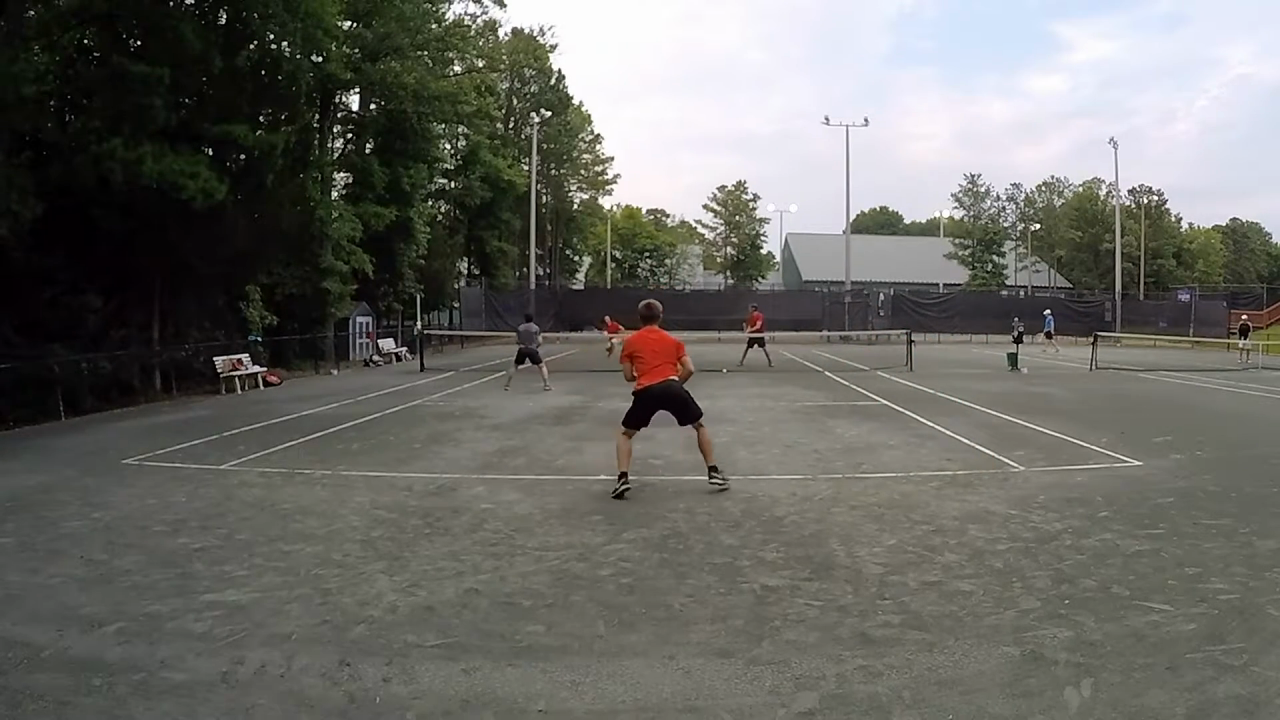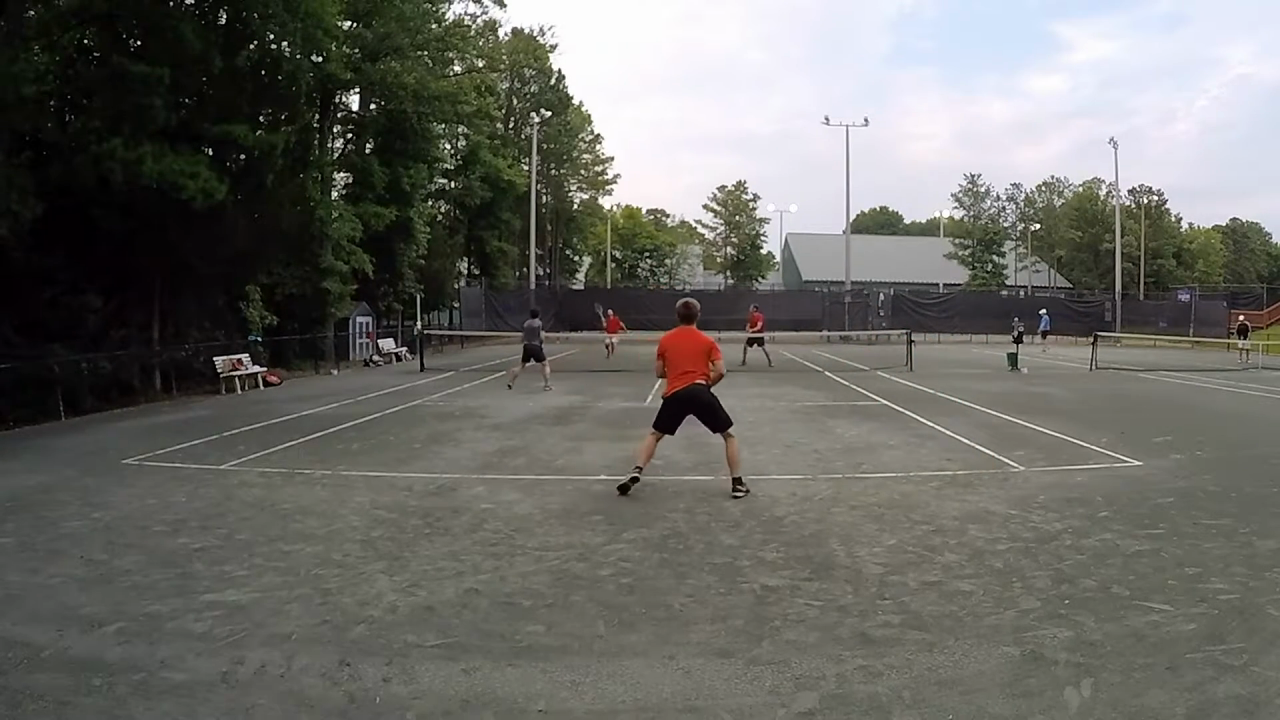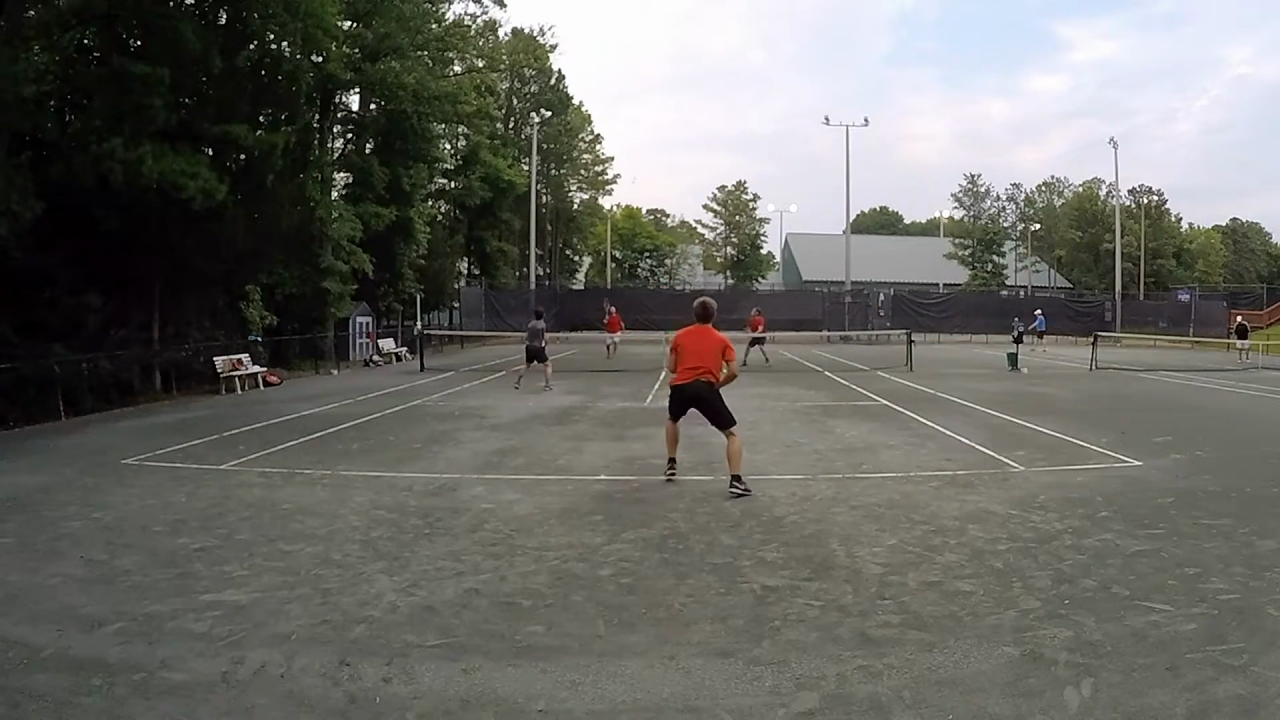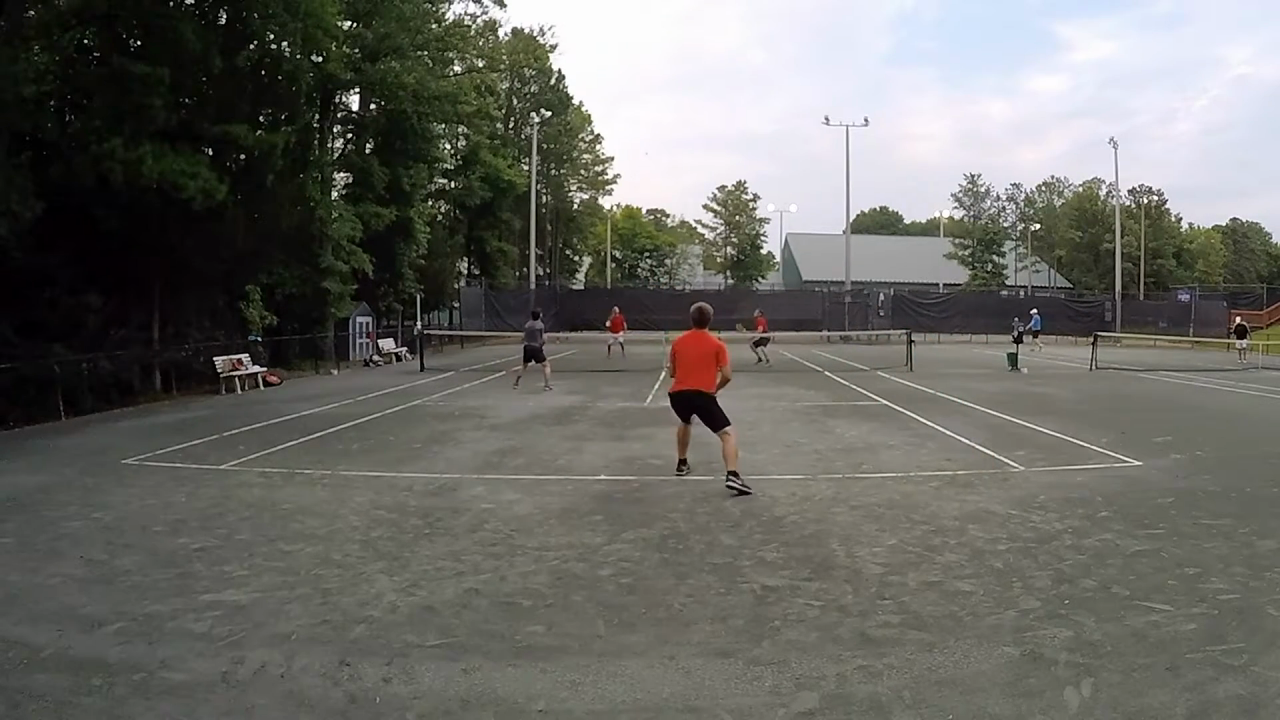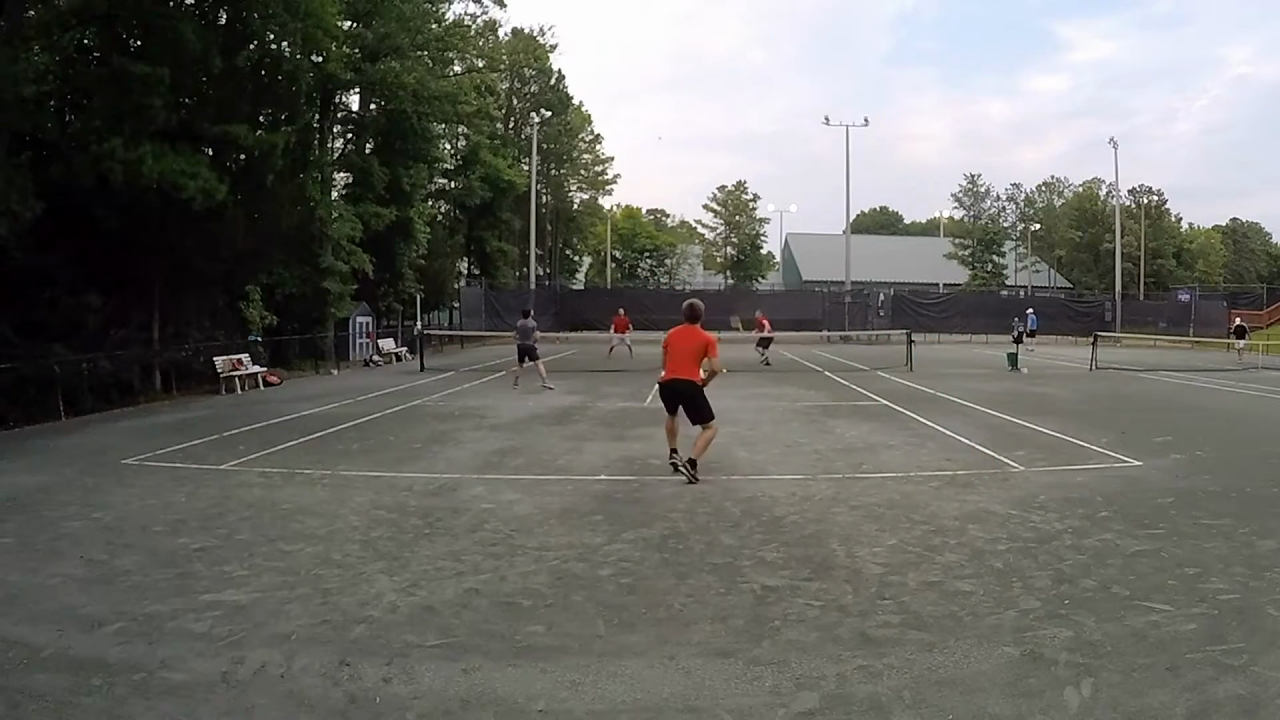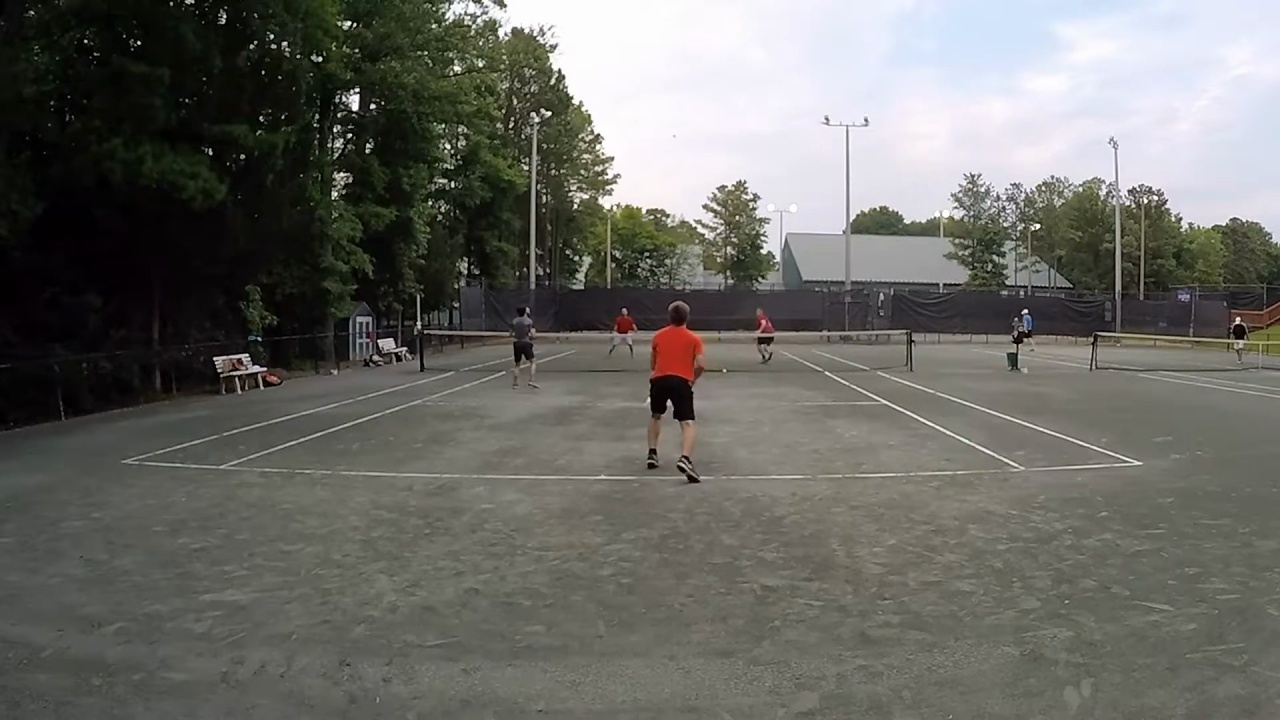
dt=0.2s
person 1, frame 1
left shoulder: (630, 341)
right shoulder: (673, 340)
left elbow: (628, 375)
right elbow: (690, 369)
left hip: (645, 393)
right hip: (672, 388)
left knee: (625, 434)
right knee: (700, 427)
left ankle: (623, 479)
right ankle: (714, 473)
person 1, frame 2
left shoulder: (665, 340)
right shoulder: (707, 341)
left elbow: (659, 372)
right elbow: (720, 372)
left hip: (674, 395)
right hip: (700, 393)
left knee: (653, 436)
right knee: (729, 435)
left ankle: (636, 473)
right ankle: (737, 483)
person 1, frame 3
left shoulder: (680, 335)
right shoulder: (722, 340)
left elbow: (671, 367)
right elbow: (733, 372)
right wrist: (717, 385)
left hip: (679, 388)
right hip: (706, 388)
left knee: (672, 421)
right knee: (732, 434)
left ankle: (671, 464)
right ankle: (736, 480)
person 1, frame 4
left shoulder: (678, 341)
right shoulder: (717, 345)
right elbow: (727, 376)
right wrist: (715, 390)
left hip: (677, 394)
right hip: (702, 395)
left knee: (685, 422)
right knee: (727, 435)
left ankle: (682, 464)
right ankle: (733, 477)
person 1, frame 5
left shoulder: (671, 334)
right shoulder: (708, 339)
right elbow: (715, 368)
right wrist: (705, 382)
left hip: (667, 384)
right hip: (690, 385)
left knee: (672, 416)
right knee: (710, 427)
left ankle: (674, 454)
right ankle: (690, 463)
person 1, frame 6
left shoulder: (658, 335)
right shoulder: (693, 338)
right elbow: (701, 365)
right wrist: (692, 379)
left hip: (658, 381)
right hip: (680, 382)
left knee: (656, 416)
right knee: (688, 424)
left ankle: (652, 454)
right ankle: (685, 459)
